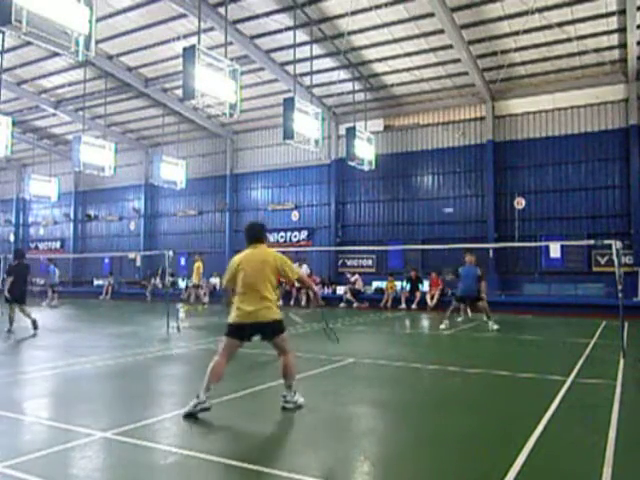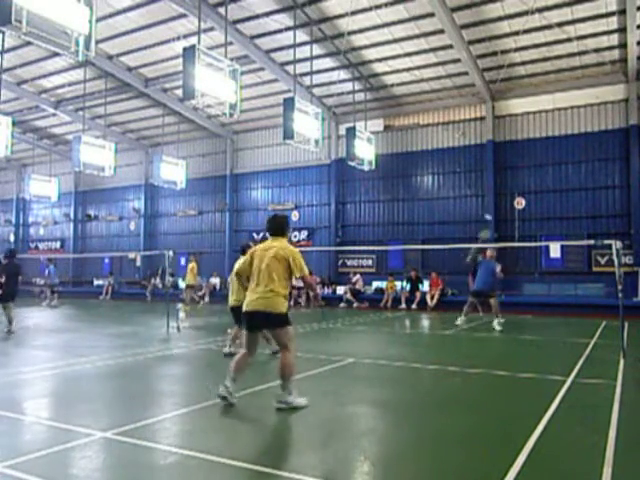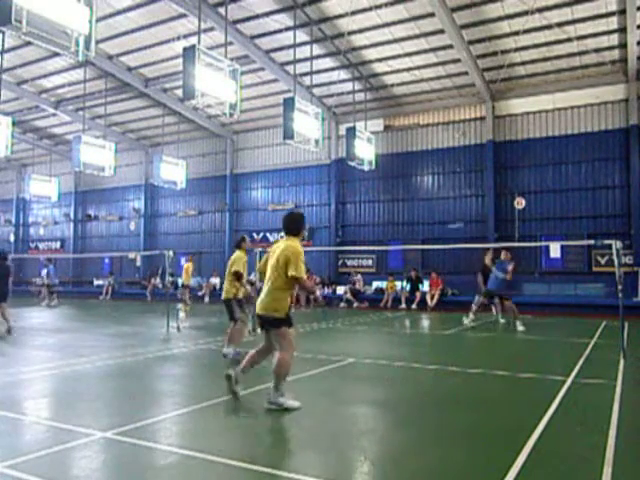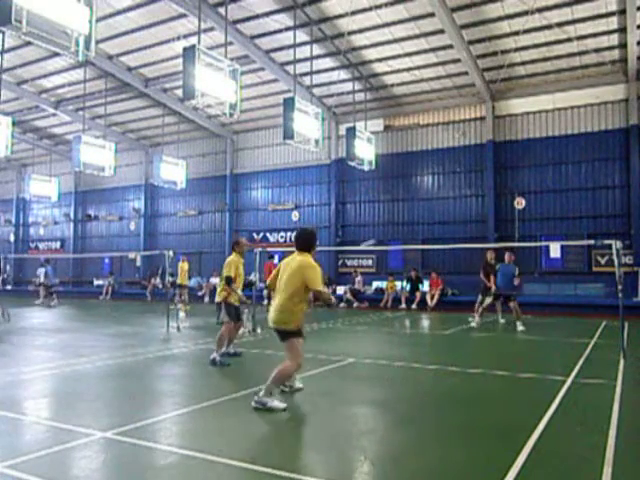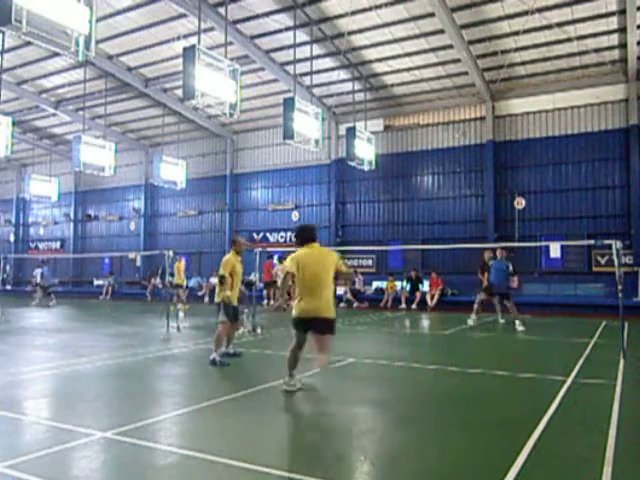
dt=0.2s
person 1, frame 1
left shoulder: (237, 260)
right shoulder: (276, 257)
left elbow: (227, 286)
right elbow: (300, 279)
right wrist: (313, 288)
left hip: (240, 317)
right hip: (268, 316)
left knee: (221, 357)
right knee: (286, 353)
left ankle: (202, 399)
right ankle: (290, 397)
person 1, frame 2
left shoulder: (256, 250)
right shoulder: (289, 250)
left elbow: (239, 273)
right elbow: (307, 280)
right wrist: (314, 291)
left hip: (251, 306)
right hip: (273, 307)
left knee: (248, 350)
right knee: (287, 349)
left ankle: (228, 387)
right ankle: (286, 395)
person 1, frame 3
left shoulder: (277, 246)
right shoulder: (294, 249)
left elbow: (261, 270)
right elbow: (300, 281)
right wrist: (313, 289)
left hip: (267, 305)
right hip: (276, 307)
left knee: (269, 347)
right knee: (287, 349)
left ankle: (236, 374)
right ankle: (276, 396)
person 1, frame 4
left shoulder: (286, 262)
right shoulder: (311, 266)
left elbow: (270, 284)
right elbow: (321, 294)
right wrist: (330, 300)
left hip: (278, 315)
right hip: (289, 319)
left knee: (294, 350)
right knee: (295, 360)
left ankle: (287, 383)
right ankle: (263, 397)
person 1, frame 5
left shoulder: (295, 257)
right shoulder: (330, 255)
left elbow: (287, 276)
right elbow: (345, 272)
left wrist: (281, 297)
left hip: (302, 311)
right hip: (324, 311)
left knee: (298, 345)
right knee: (323, 353)
left ankle: (291, 380)
